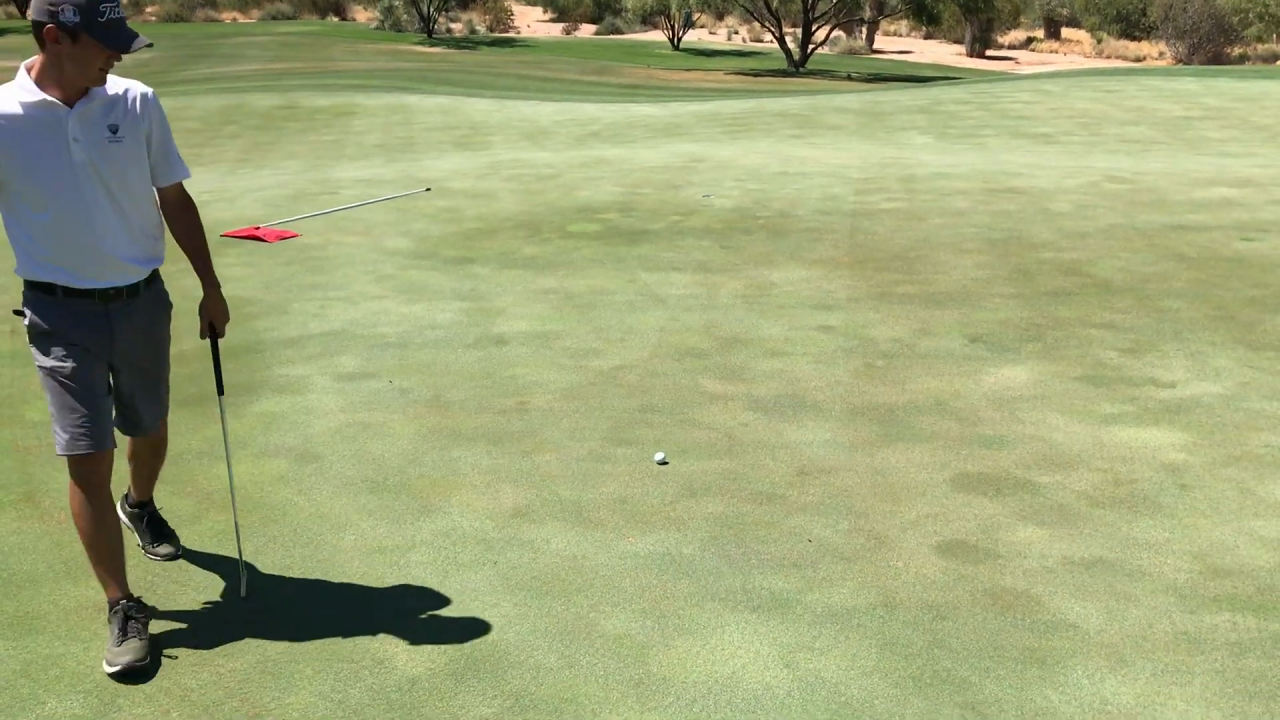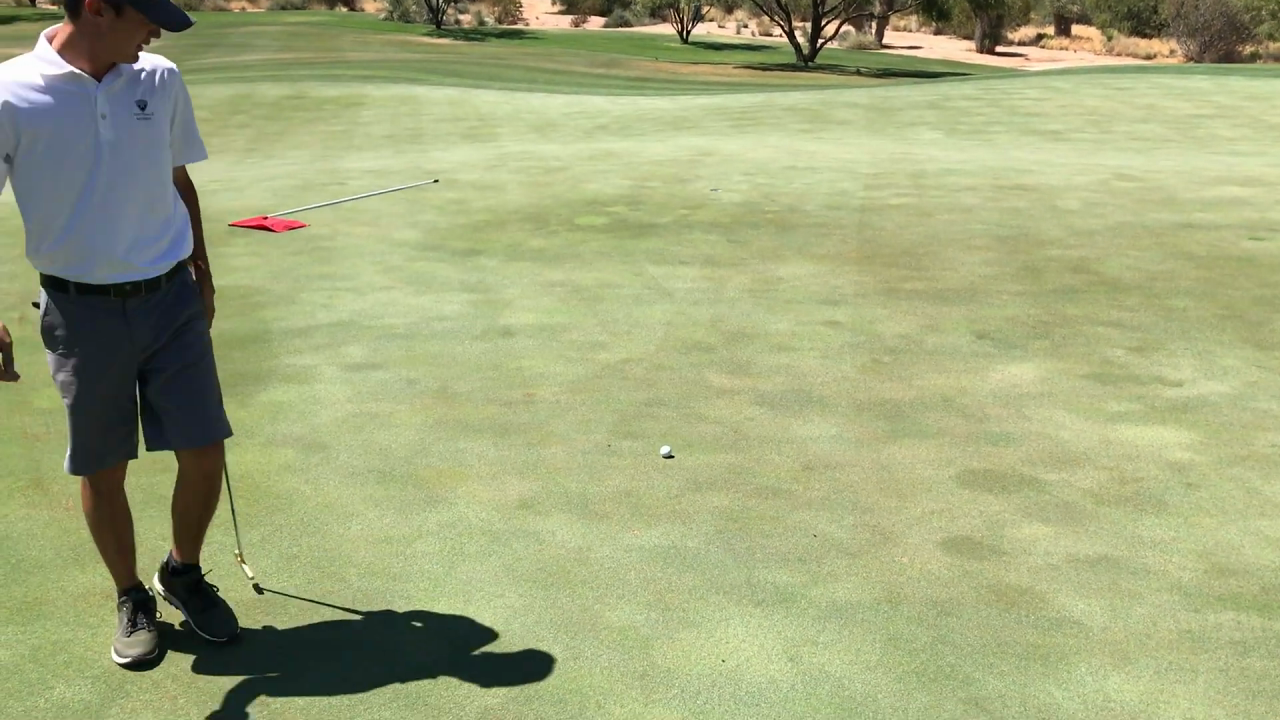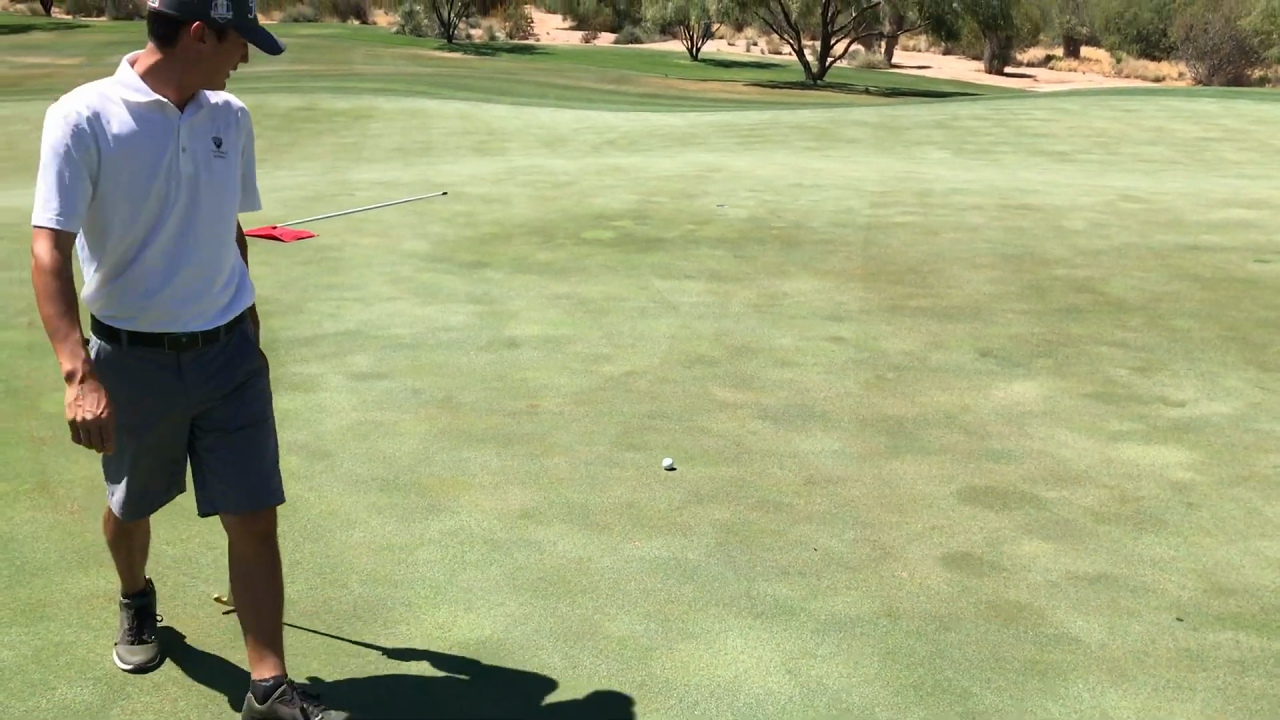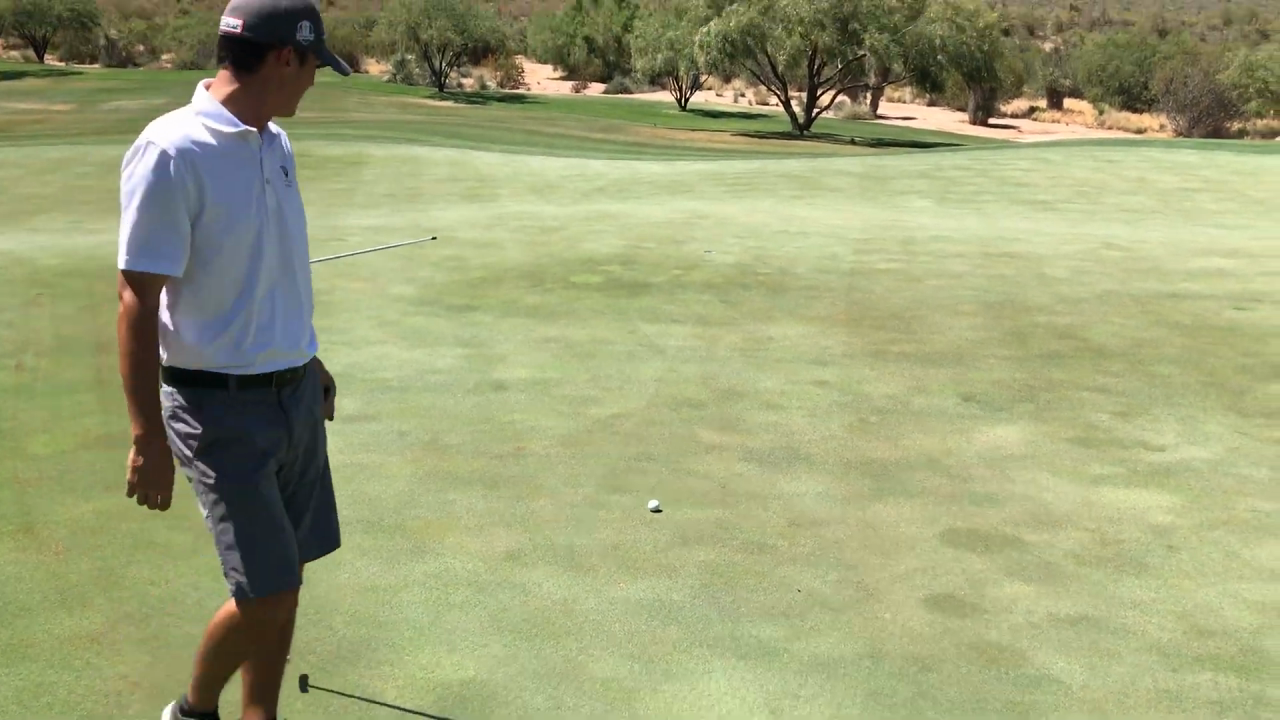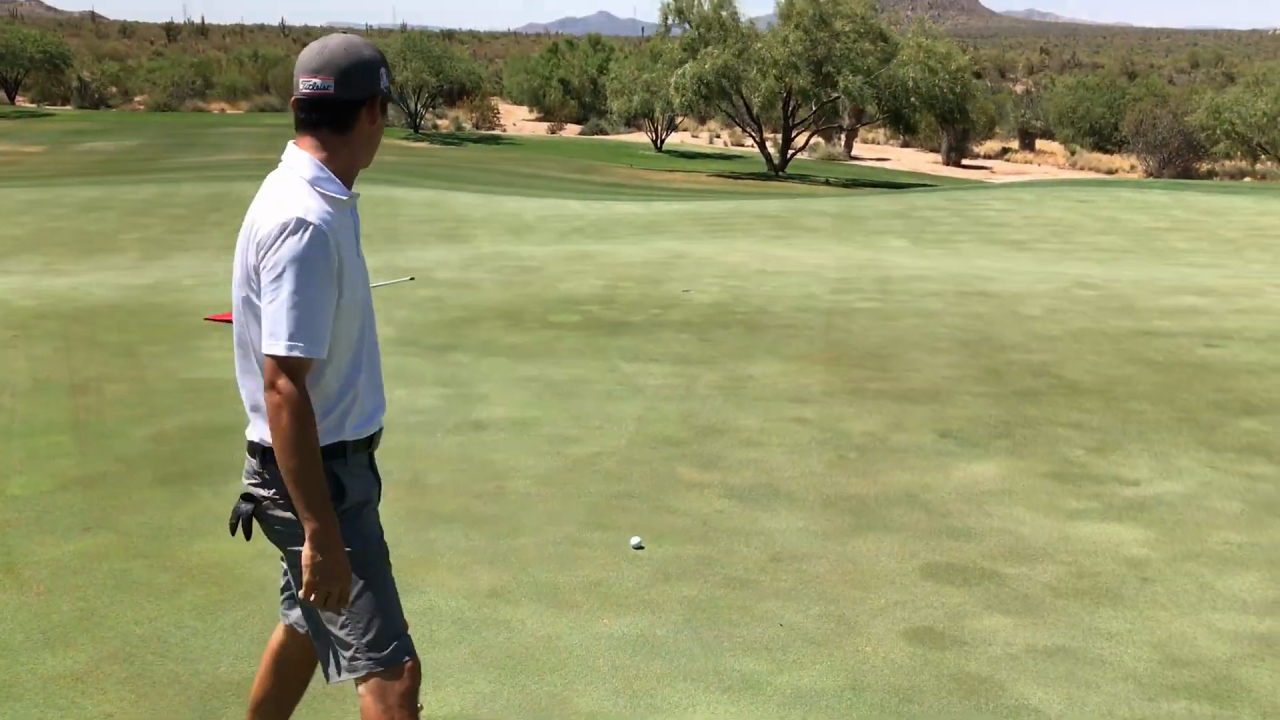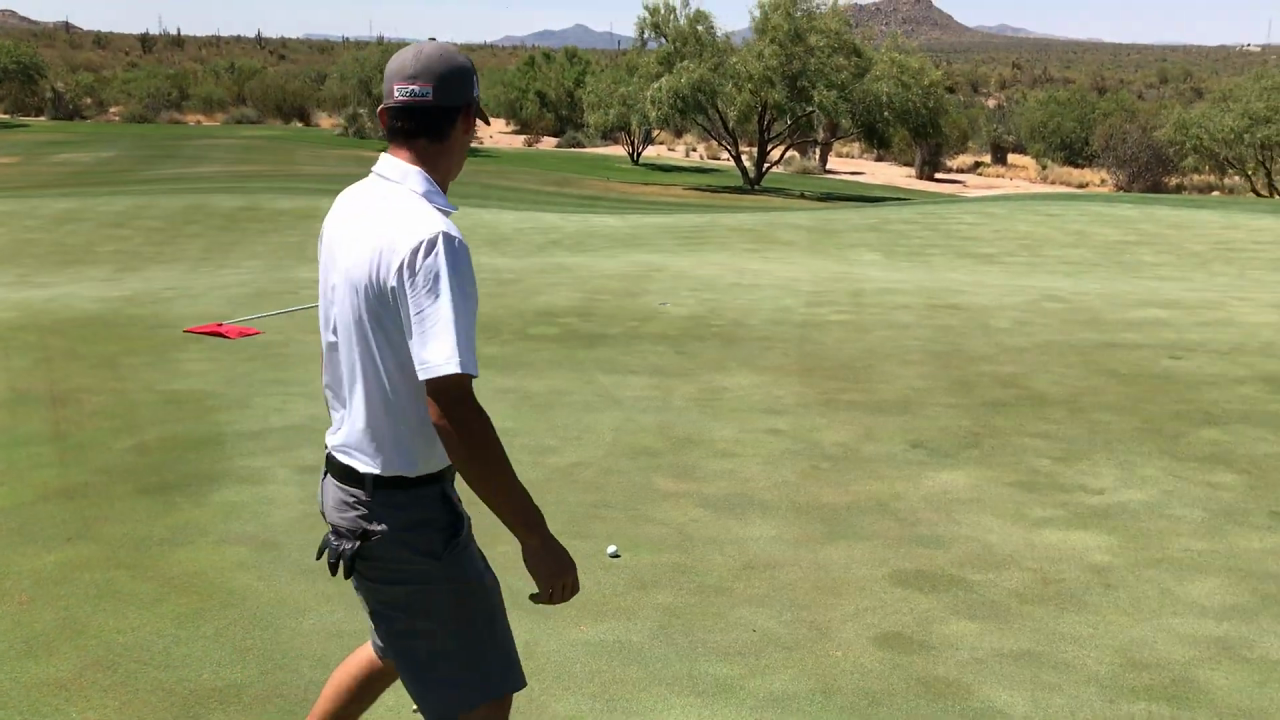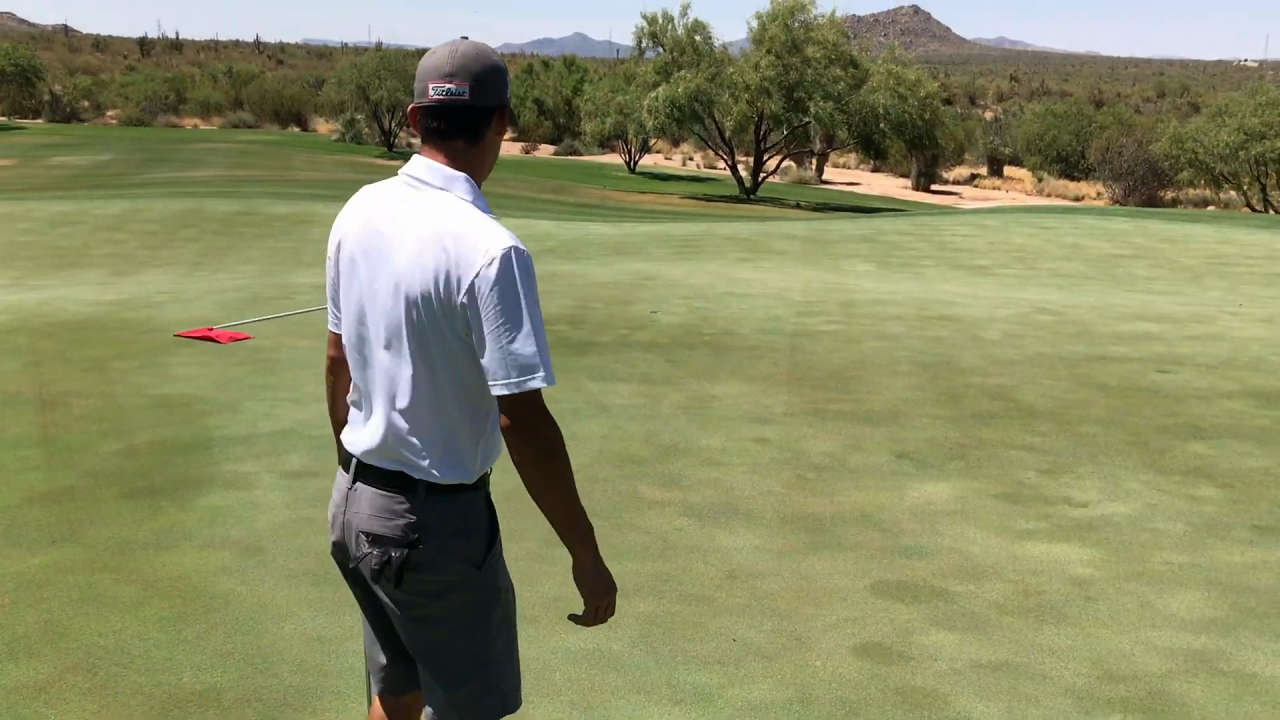
dt=0.3s
person 1, frame 1
left shoulder: (138, 104)
left elbow: (174, 200)
left wrist: (211, 288)
left hip: (142, 301)
right hip: (60, 314)
left knee: (147, 432)
right knee: (89, 463)
left ankle: (139, 503)
right ankle: (124, 611)
person 1, frame 2
left shoulder: (160, 80)
left wrist: (204, 278)
left hip: (169, 299)
right hip: (82, 312)
left knee: (205, 451)
right knee: (103, 470)
left ankle: (184, 574)
right ankle: (132, 599)
person 1, frame 3
left shoulder: (232, 117)
right shoulder: (81, 119)
right elbow: (50, 248)
right wrist: (78, 372)
left hip: (231, 353)
right hip: (137, 359)
left knee: (254, 521)
right knee: (133, 513)
right ankle: (139, 601)
person 1, frame 4
left shoulder: (275, 145)
right shoulder: (170, 151)
right elbow: (138, 300)
left wrist: (306, 362)
right wrist: (146, 435)
left hip: (296, 394)
right hip: (218, 409)
left knee: (282, 582)
right knee: (266, 598)
person 1, frame 5
left shoulder: (302, 198)
right shoulder: (304, 221)
right elbow: (285, 387)
right wrist: (320, 531)
left hip: (329, 460)
right hip: (314, 476)
left knee: (312, 627)
person 1, frame 6
left shoulder: (351, 206)
right shoulder: (429, 236)
right elbow: (450, 409)
right wrist: (537, 540)
left hip: (350, 481)
right hip: (408, 507)
left knee: (401, 645)
person 1, frame 7
left shoulder: (357, 214)
right shoulder: (491, 251)
right elbow: (523, 424)
right wrist: (587, 557)
left hip: (359, 500)
right hip: (439, 521)
